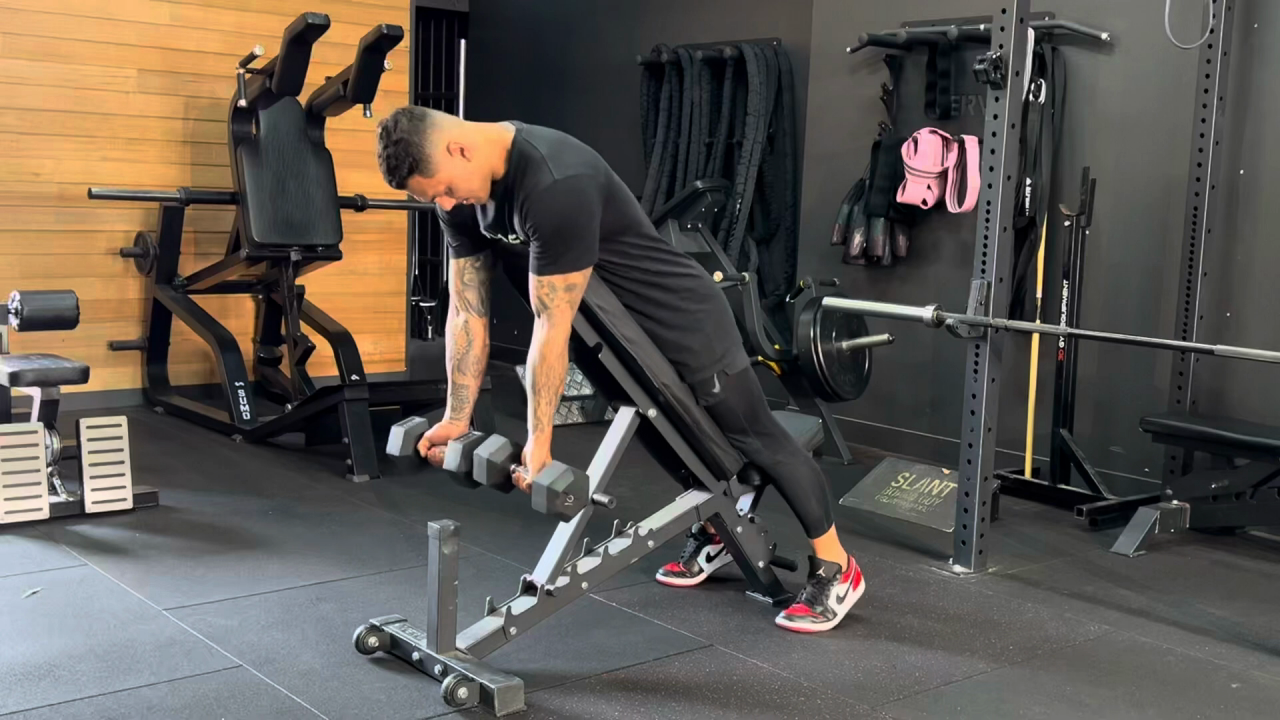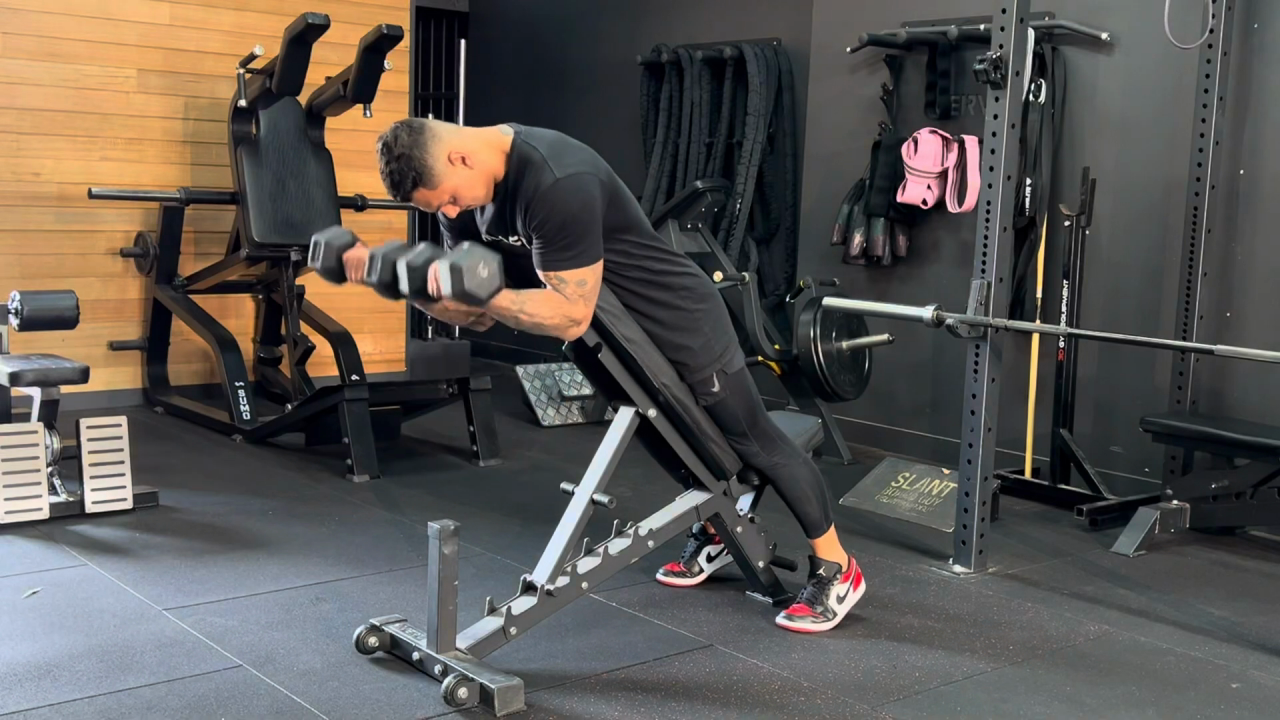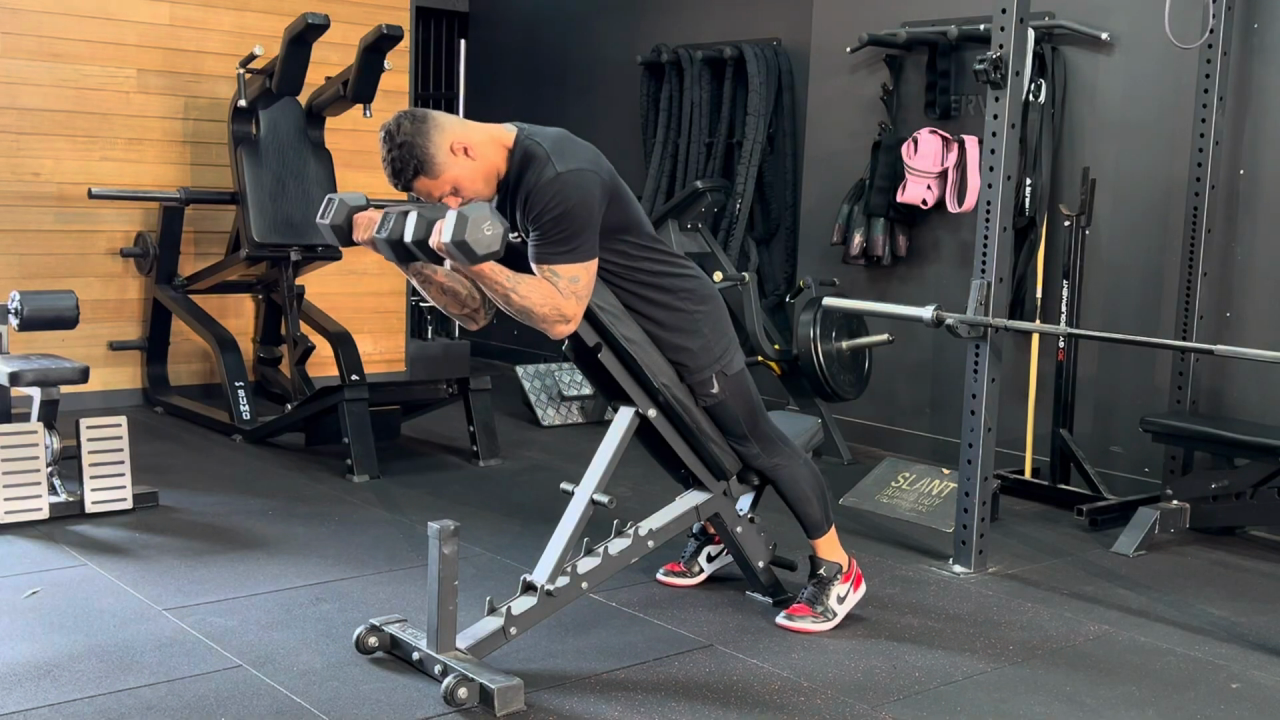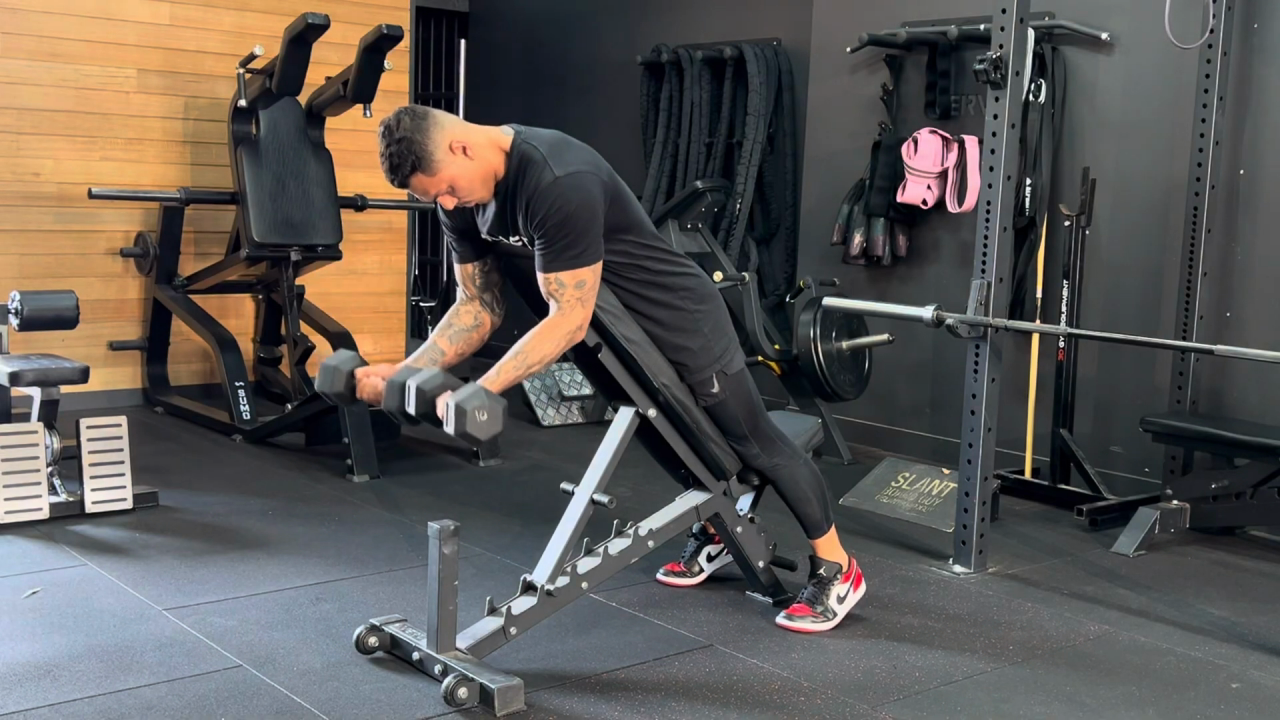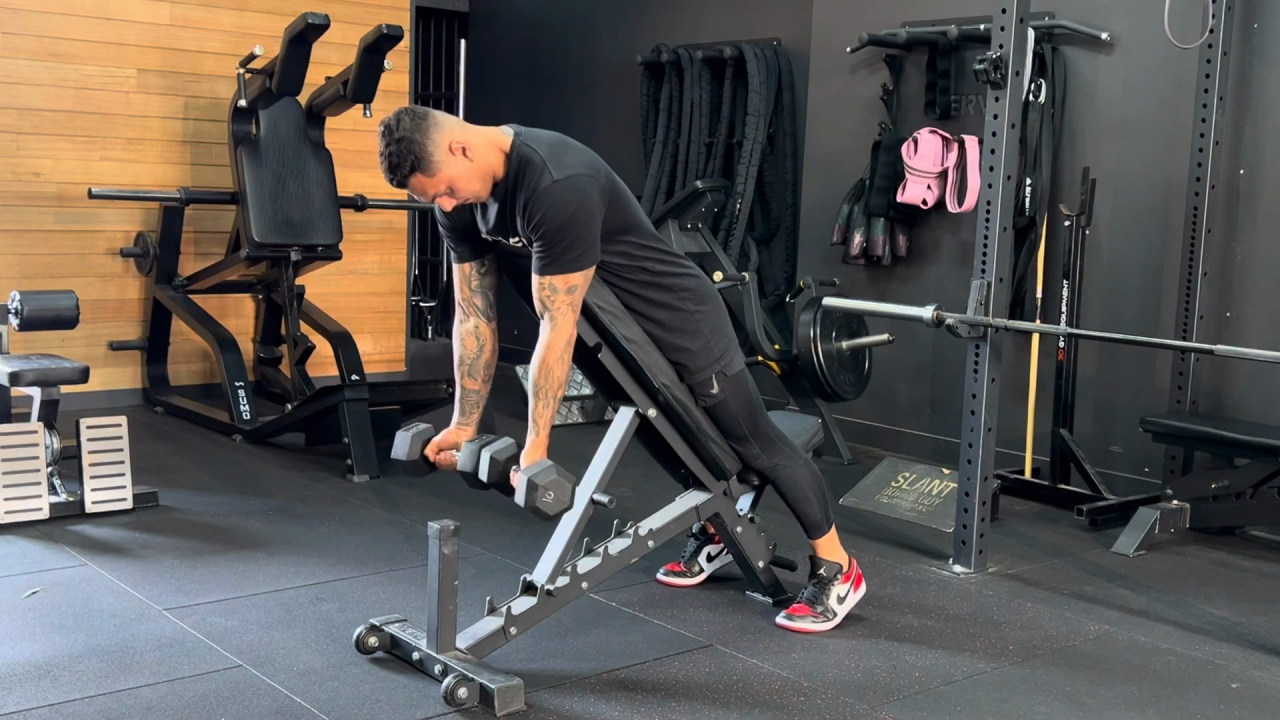
dt=1s
person 1, frame 1
left shoulder: (556, 185)
right shoulder: (461, 195)
left elbow: (552, 325)
right elbow: (468, 309)
left wrist: (539, 442)
right wrist: (457, 418)
left hip: (682, 317)
left knee: (755, 437)
left ankle: (835, 569)
right ankle: (715, 535)
person 1, frame 2
left shoulder: (556, 183)
right shoulder: (463, 192)
left elbow: (572, 313)
right elbow: (480, 309)
left hip: (678, 316)
left knee: (754, 440)
left ankle: (836, 568)
right ankle: (715, 534)
person 1, frame 3
left shoulder: (558, 178)
right shoulder: (469, 182)
left elbow: (560, 315)
right elbow: (476, 309)
left wrist: (472, 257)
left hip: (679, 320)
left knee: (754, 442)
left ankle: (836, 569)
right ankle: (716, 533)
person 1, frame 4
left shoulder: (559, 183)
right shoulder: (462, 197)
left elbow: (569, 319)
right elbow: (480, 305)
left wrist: (483, 390)
right wrist: (406, 370)
left hip: (678, 317)
left knee: (754, 442)
left ankle: (835, 569)
right ankle: (715, 534)
person 1, frame 5
left shoulder: (558, 185)
right shoulder: (460, 200)
left elbow: (558, 326)
right elbow: (474, 314)
left wrist: (536, 446)
right wrist: (464, 424)
left hip: (677, 316)
left knee: (754, 442)
left ankle: (836, 569)
right ankle: (715, 534)
